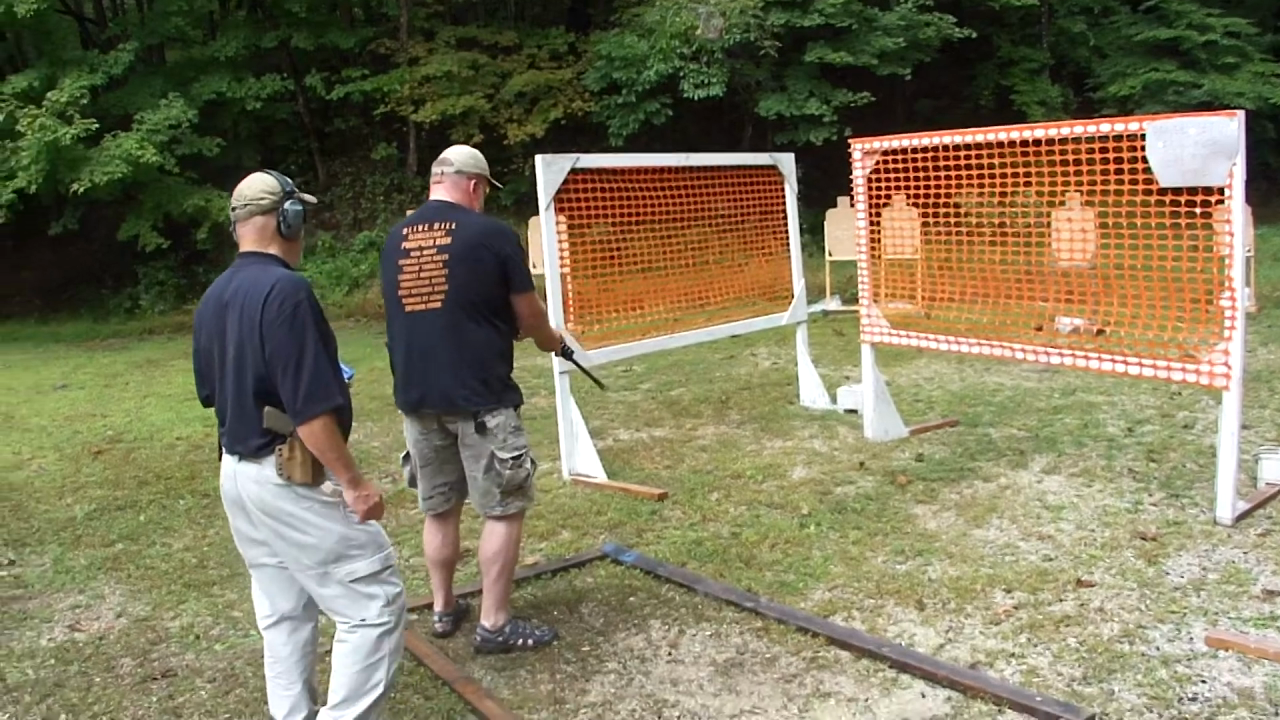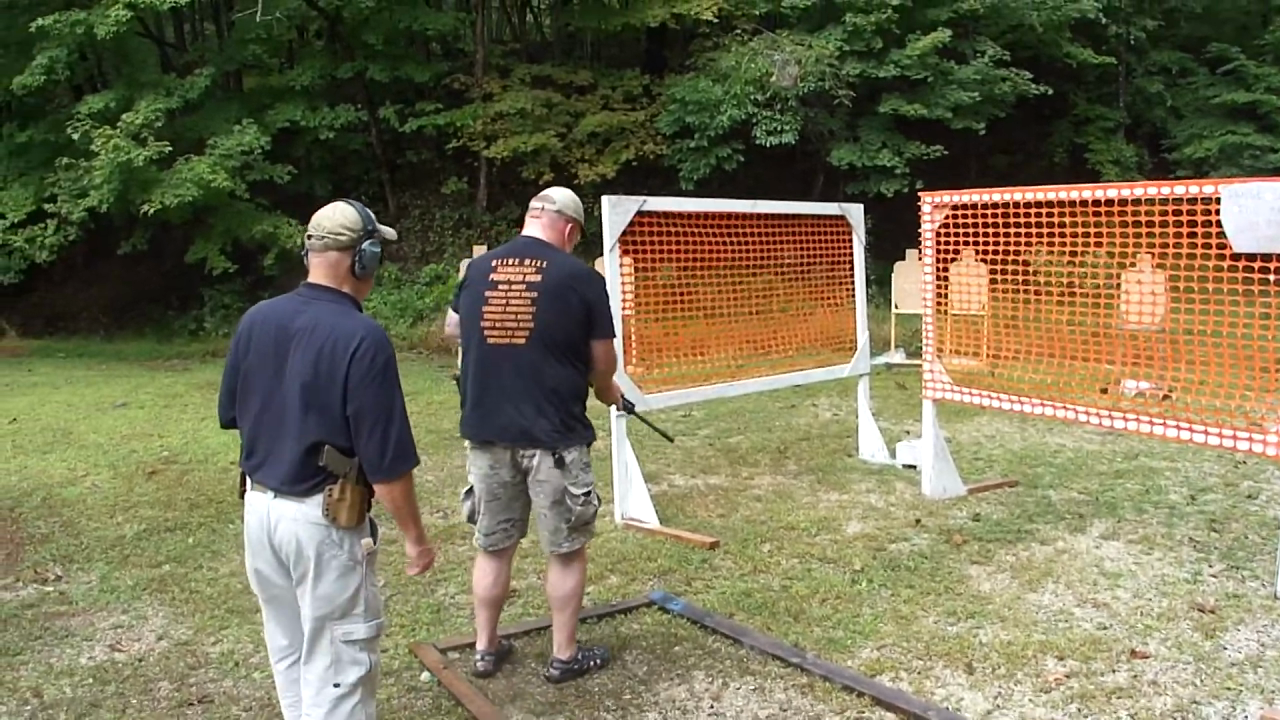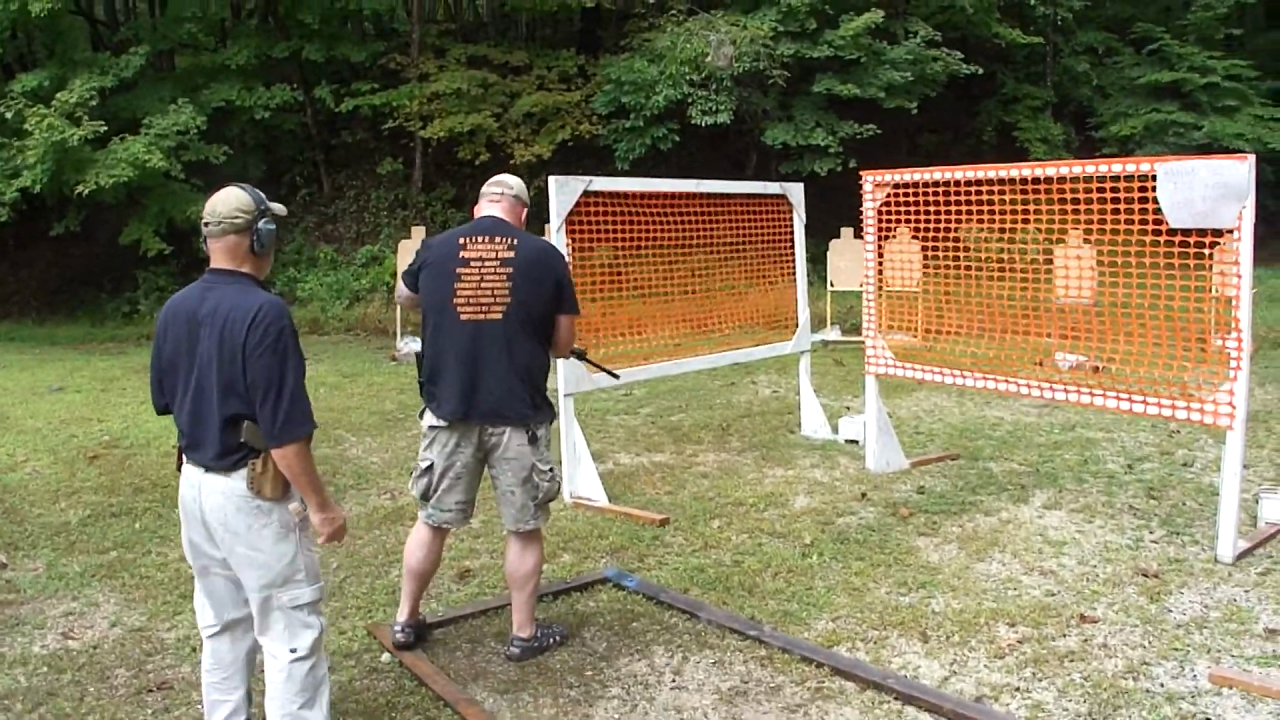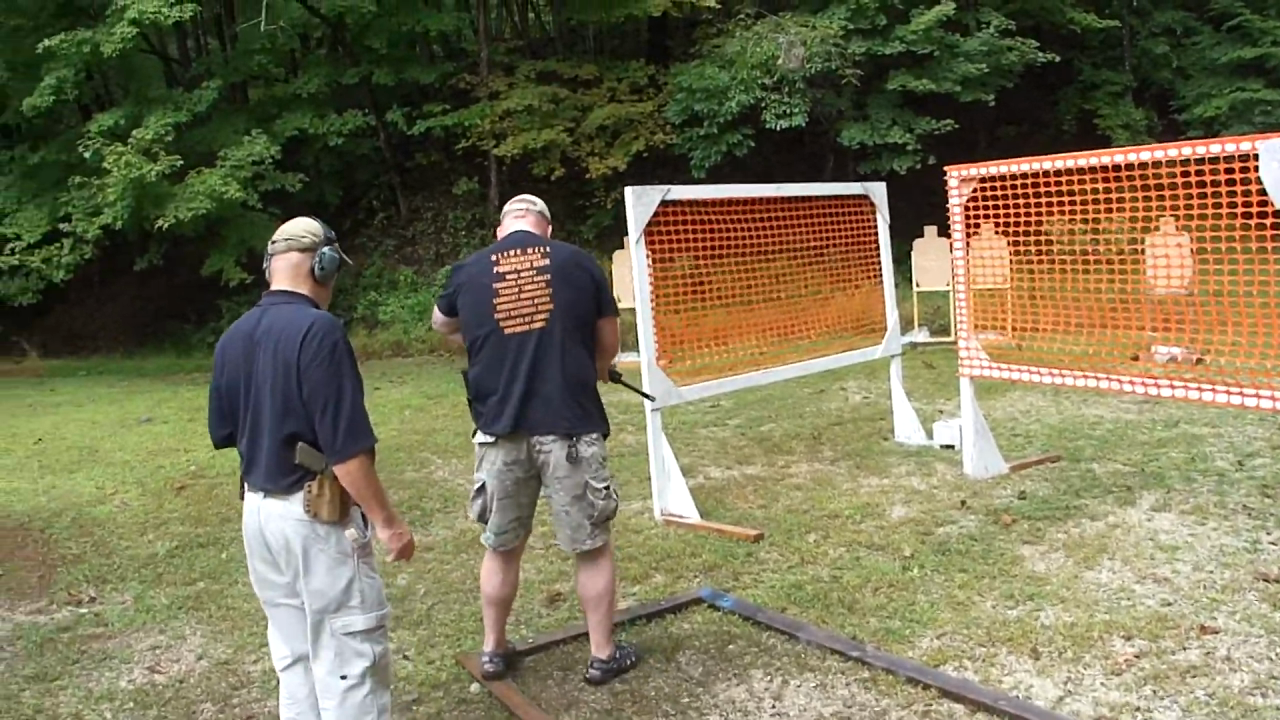
dt=0.7s
person 1, frame 1
left shoulder: (212, 298)
right shoulder: (285, 289)
right elbow: (310, 408)
right wrist: (353, 482)
left hip: (238, 473)
right hip: (293, 478)
left knee: (281, 615)
right knee: (373, 600)
person 1, frame 2
left shoulder: (257, 319)
right shoulder: (363, 338)
left elbow: (231, 414)
right elbow: (387, 460)
right wrist: (415, 536)
left hip: (259, 506)
right hip: (324, 519)
left knee: (289, 649)
right knee: (339, 662)
person 1, frame 3
left shoulder: (174, 309)
right shoulder: (264, 312)
left elbow: (165, 400)
right elbow: (285, 430)
right wrist: (320, 504)
left hip: (195, 485)
right hip: (254, 494)
left knee: (221, 622)
right knee: (292, 634)
person 1, frame 4
left shoulder: (232, 338)
right shoulder: (318, 329)
left elbow: (224, 432)
right elbow: (346, 445)
right wrist: (385, 519)
left hip: (258, 511)
right hip: (316, 515)
left knee: (294, 655)
right knee: (351, 658)
person 2, frame 1
left shoulder: (394, 239)
right shoulder: (493, 233)
right elbow: (528, 313)
right wrist: (548, 339)
left hip: (418, 397)
right hip: (483, 398)
left knee: (438, 508)
right knee: (503, 511)
left ankle: (443, 609)
right ankle: (494, 624)
person 2, frame 2
left shoulder: (477, 269)
right shoulder: (581, 277)
left elbow: (452, 330)
right elbow: (603, 362)
right wrist: (606, 391)
left hip: (486, 432)
right hip: (554, 436)
left knee: (492, 546)
right knee: (565, 550)
left ankle: (486, 648)
right ankle: (564, 655)
person 2, frame 3
left shoulder: (436, 248)
right shoulder: (545, 255)
left elbow: (404, 295)
right elbow: (564, 342)
left hip: (449, 409)
right hip: (518, 413)
left knee: (432, 518)
right knee: (524, 527)
left ankle: (405, 620)
right ankle: (524, 634)
person 2, frame 4
left shoulder: (468, 270)
right shoulder: (578, 262)
left elbow: (441, 324)
right elbow: (608, 345)
left hip: (499, 429)
right hip: (570, 426)
left knee: (500, 545)
right knee: (592, 545)
left ankle: (493, 651)
right ankle: (603, 654)
